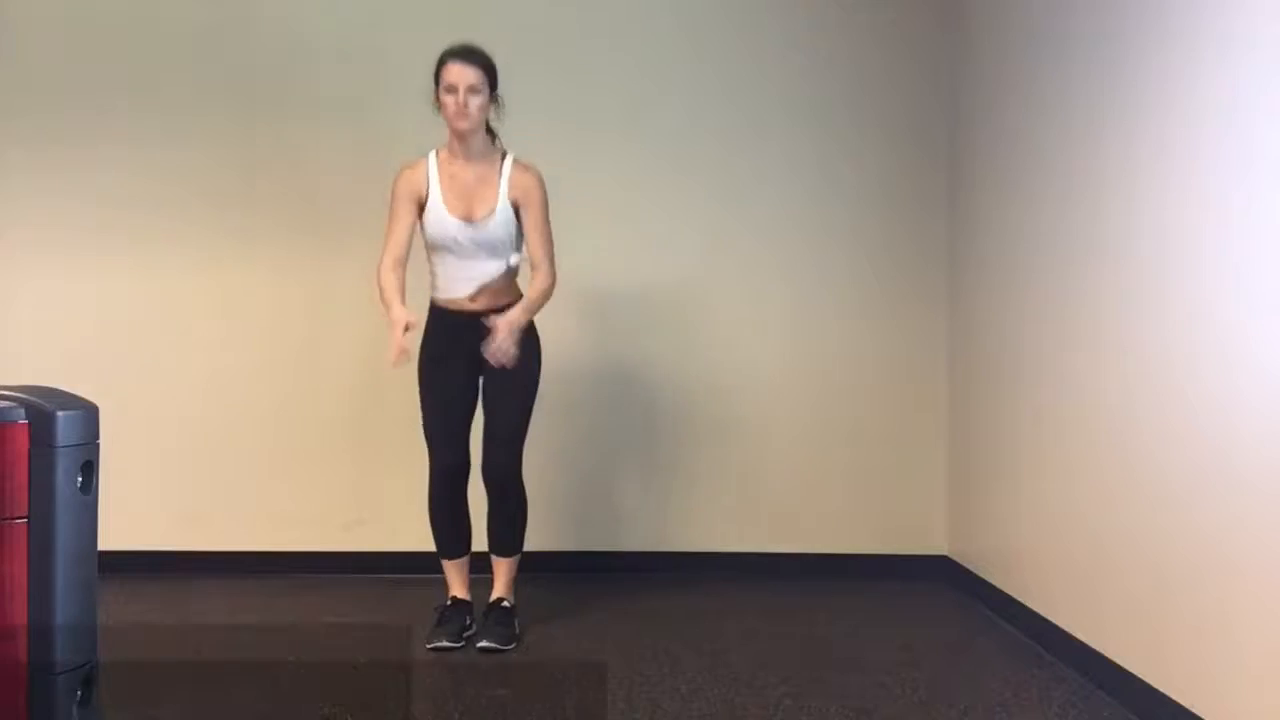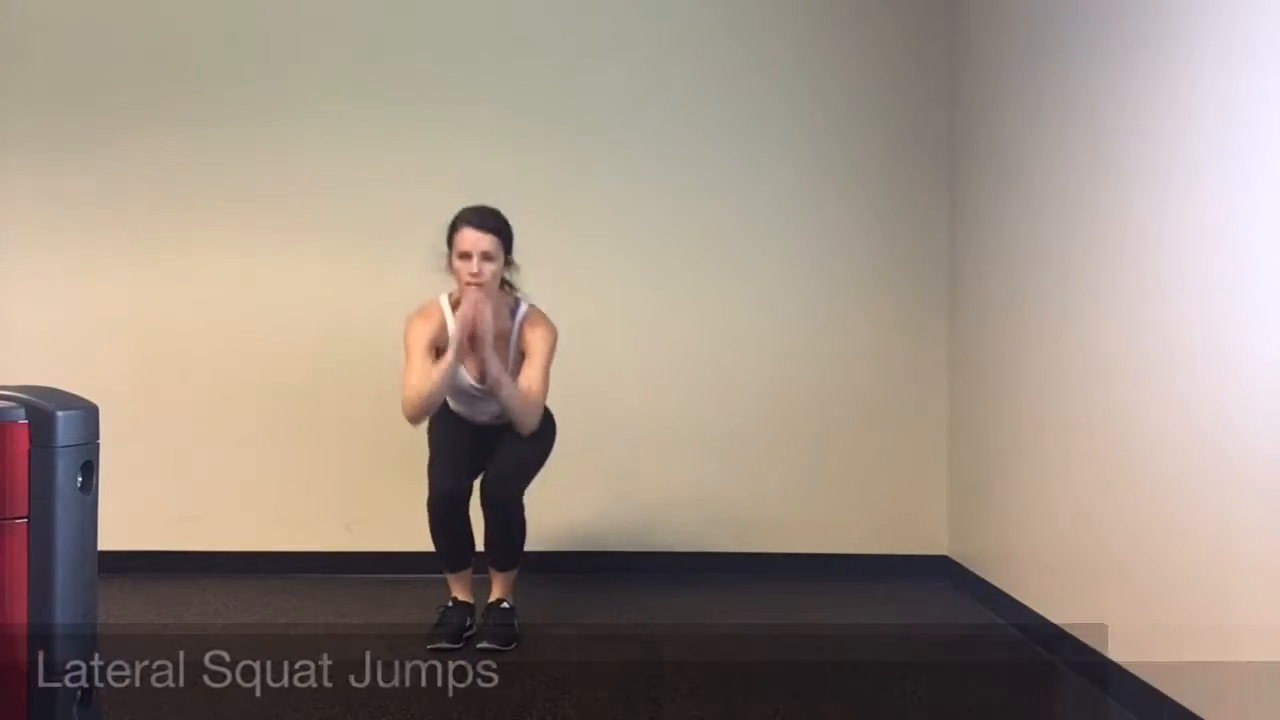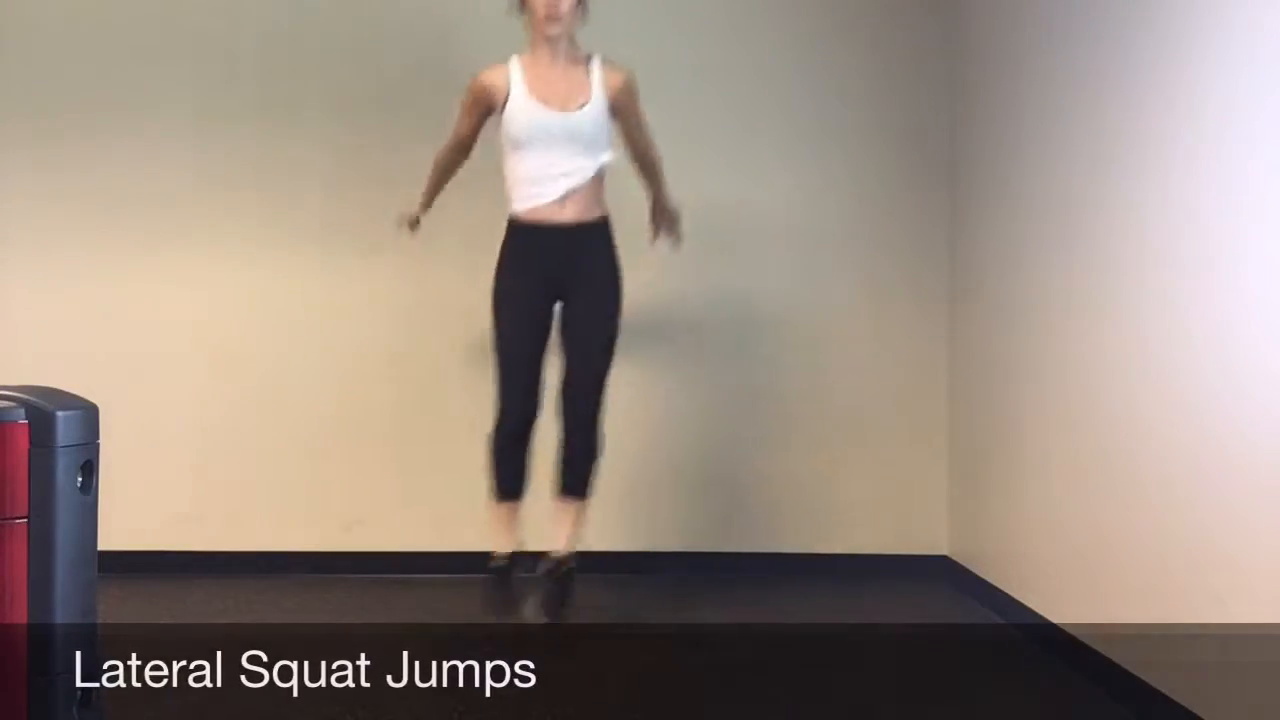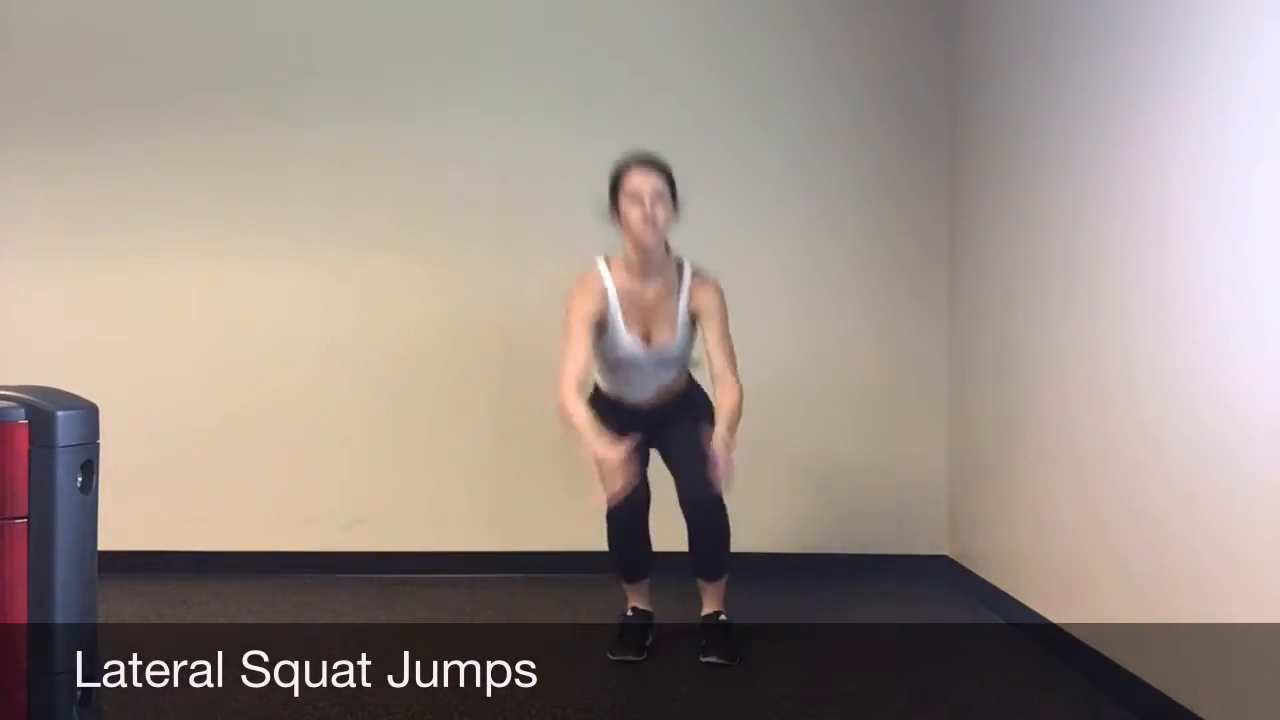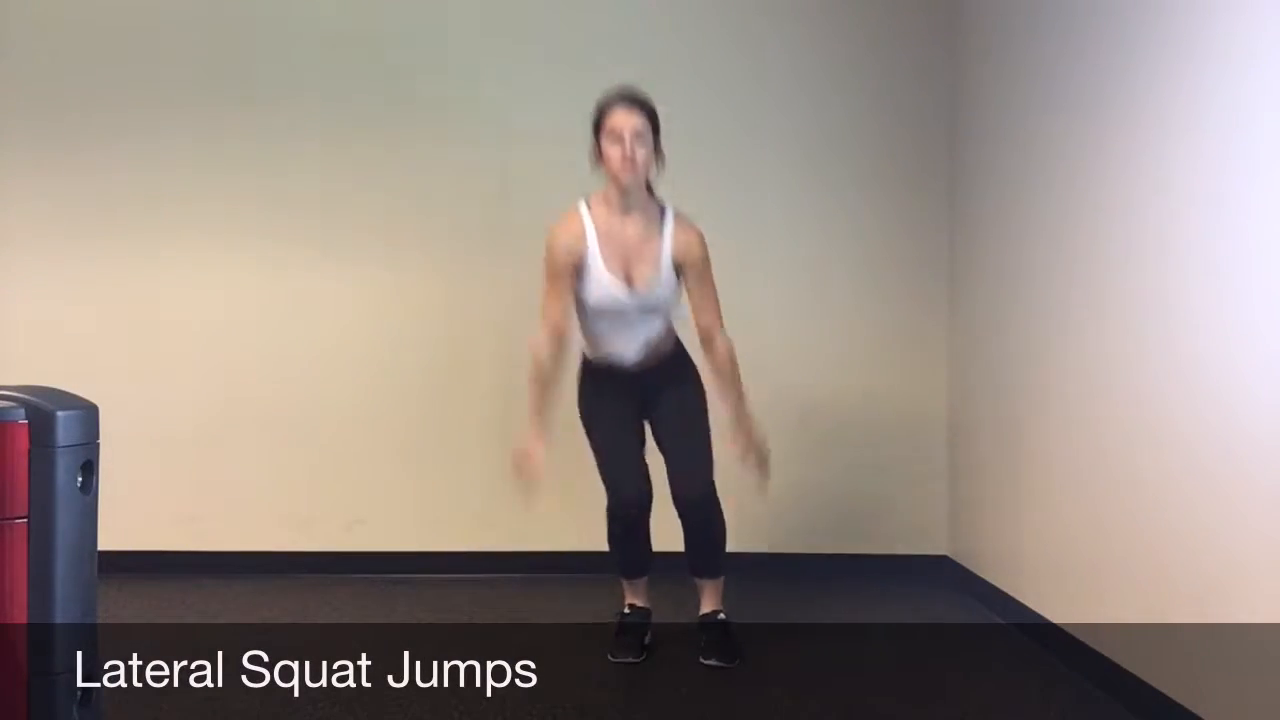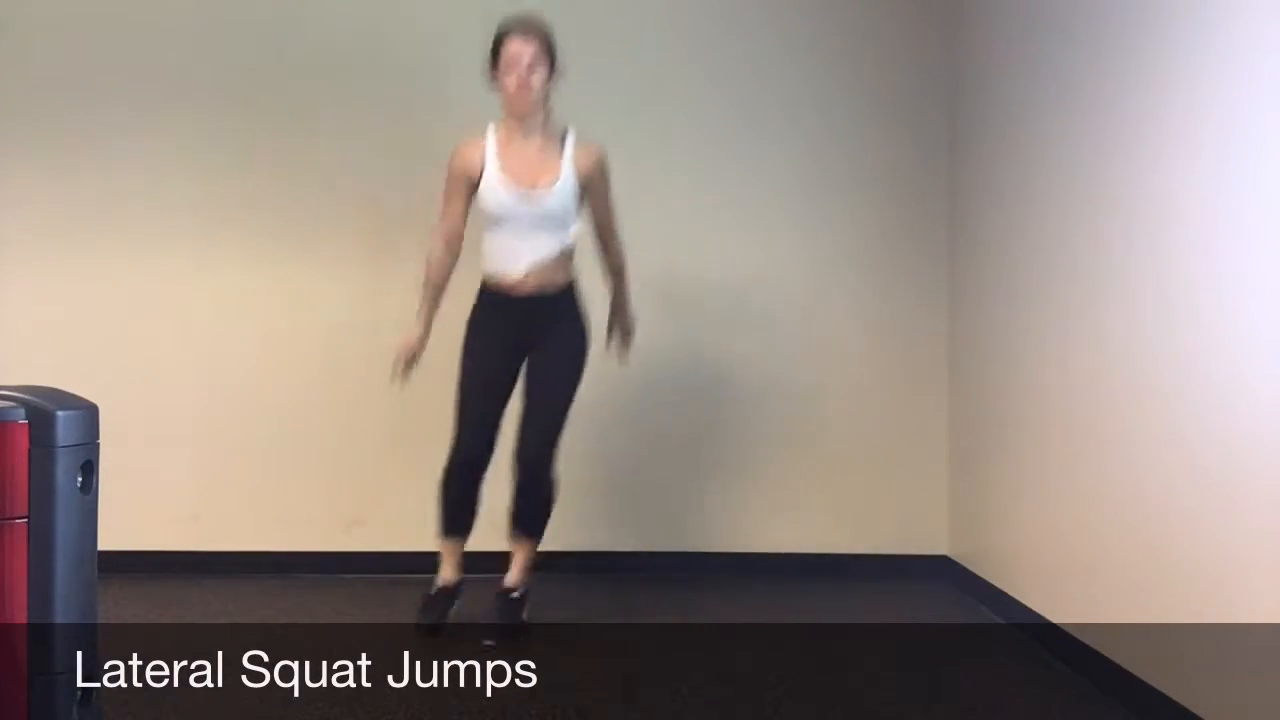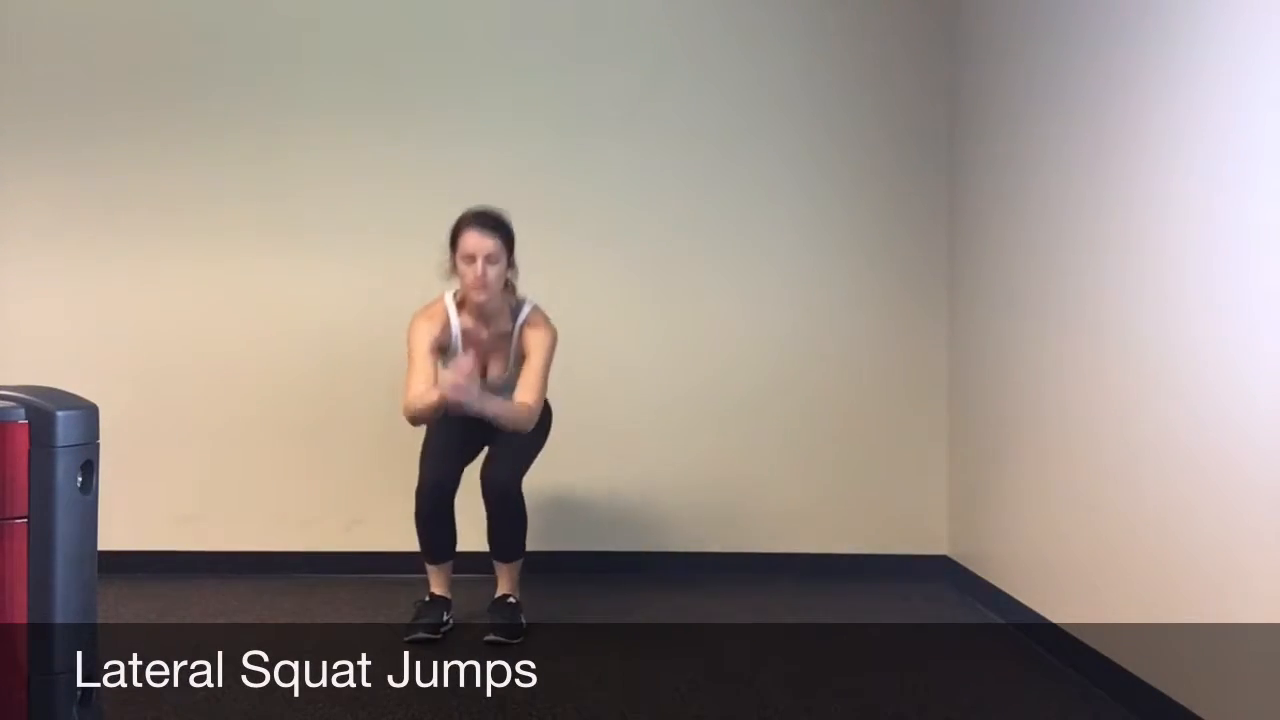
dt=0.5s
person 1, frame 1
left shoulder: (522, 179)
right shoulder: (416, 177)
left elbow: (544, 272)
right elbow: (391, 262)
left wrist: (515, 320)
right wrist: (397, 315)
left hip: (508, 332)
right hip: (446, 332)
left knee: (502, 466)
right knee: (446, 466)
left ankle: (502, 600)
right ankle: (457, 600)
person 1, frame 2
left shoulder: (535, 327)
right shoulder: (428, 323)
left elbow: (527, 414)
right elbow: (413, 408)
left wrist: (491, 352)
right wrist: (455, 353)
left hip: (518, 430)
right hip: (459, 426)
left knee: (500, 492)
right knee: (446, 496)
left ankle: (502, 603)
right ankle: (460, 602)
person 1, frame 3
left shoulder: (612, 80)
right shoulder: (497, 82)
left elbow: (642, 147)
right elbow: (457, 146)
left wrist: (662, 203)
right wrist: (423, 203)
left hip: (590, 256)
right hip: (523, 256)
left knee: (582, 406)
right knee: (516, 408)
left ankle: (563, 553)
right ankle: (503, 551)
person 1, frame 4
left shoulder: (701, 290)
right shoulder: (592, 290)
left elbow: (729, 383)
right elbow: (569, 388)
left wrist: (724, 439)
right wrist: (600, 448)
left hip: (683, 411)
right hip: (618, 416)
left knee: (704, 500)
right knee: (626, 498)
left ankle: (714, 614)
right ankle: (638, 610)
person 1, frame 5
left shoulder: (683, 237)
right shoulder: (571, 234)
left elbow: (713, 334)
right elbow: (550, 337)
left wrist: (742, 418)
right wrist: (536, 426)
left hip: (671, 378)
right hip: (604, 384)
left knee: (697, 493)
right knee: (628, 494)
left ankle: (712, 613)
right ankle: (634, 608)
person 1, frame 6
left shoulder: (584, 159)
right shoulder: (473, 156)
left elbow: (608, 240)
right elbow: (445, 247)
left wrist: (621, 305)
right wrist: (421, 327)
left hip: (558, 321)
right hip: (493, 318)
left knee: (536, 453)
right knee: (468, 449)
left ankle: (516, 583)
right ankle: (448, 578)
person 1, frame 7
left shoulder: (536, 327)
right shoulder: (432, 321)
left elbow: (526, 414)
right elbow: (414, 409)
left wrist: (481, 400)
right wrist: (443, 394)
left hip: (516, 416)
right hip: (458, 416)
left knee: (500, 481)
right knee: (432, 487)
left ankle: (507, 595)
right ankle: (438, 596)
